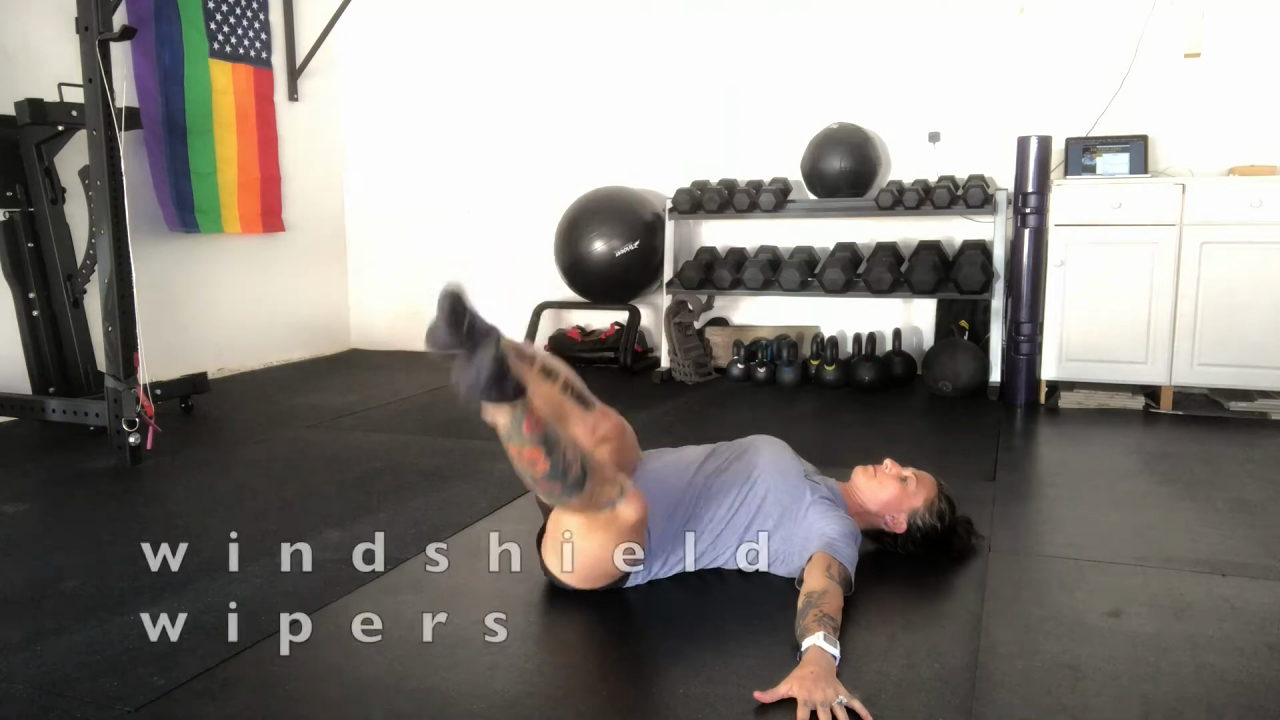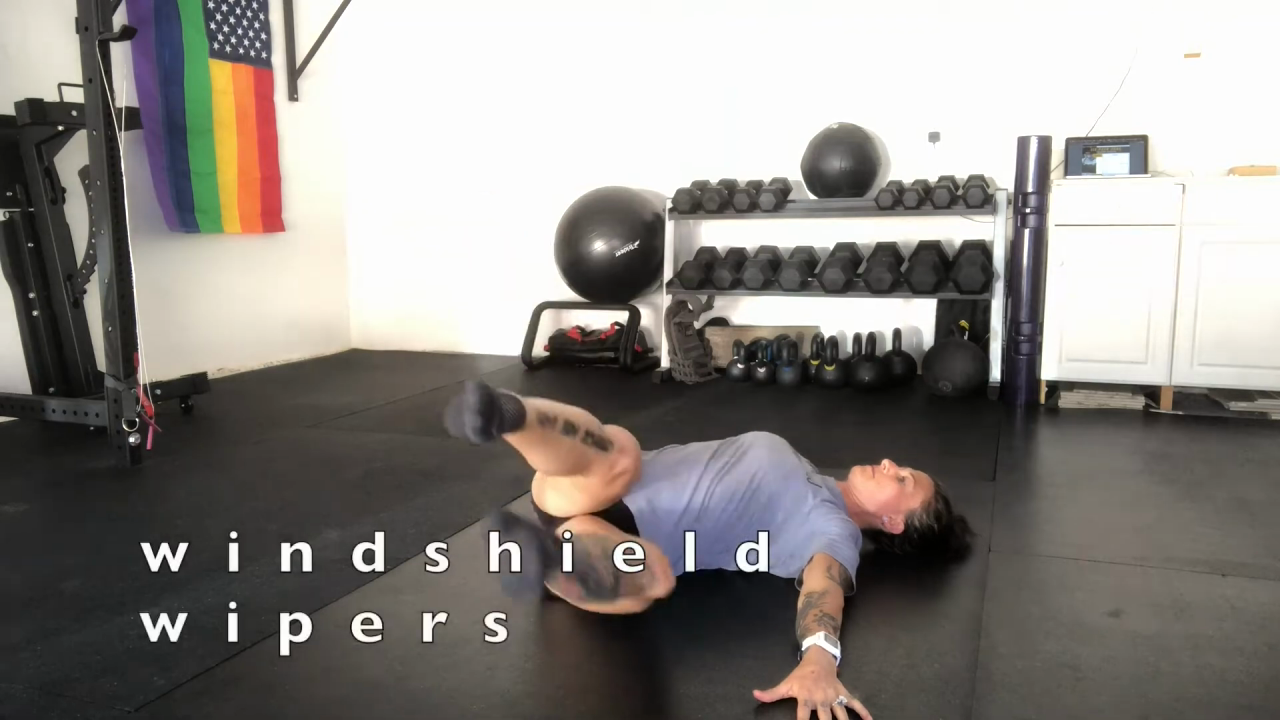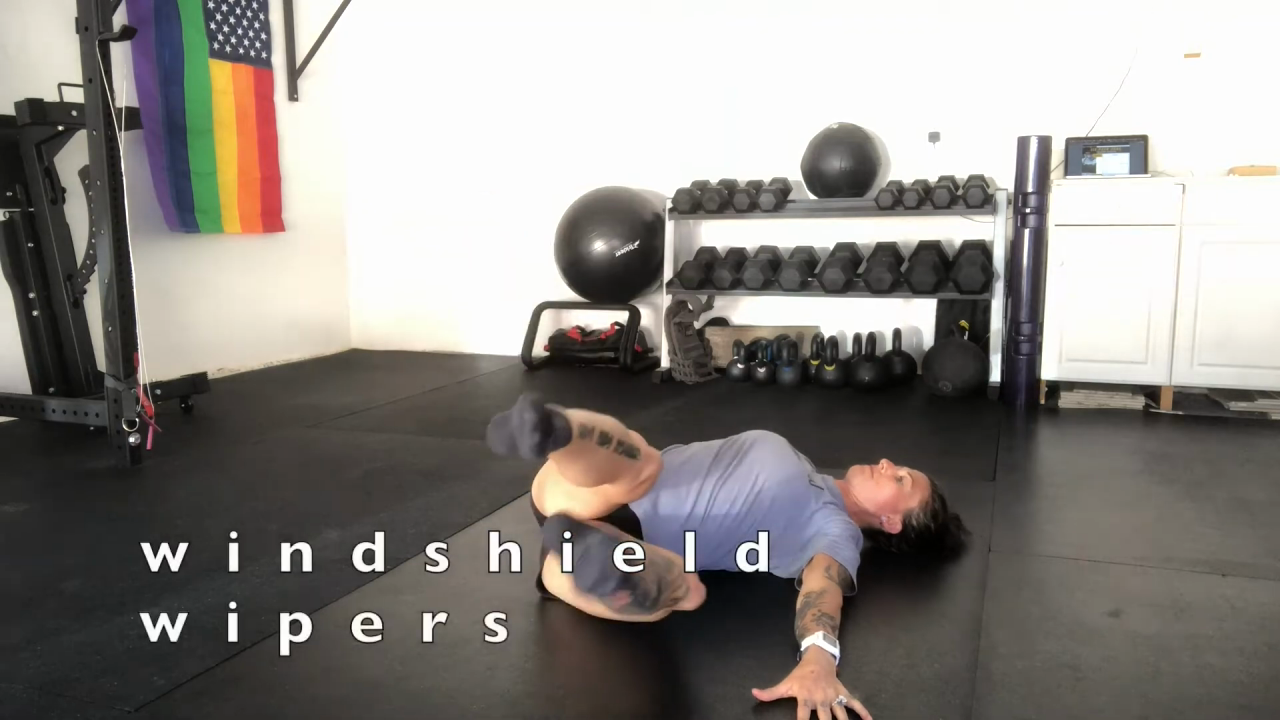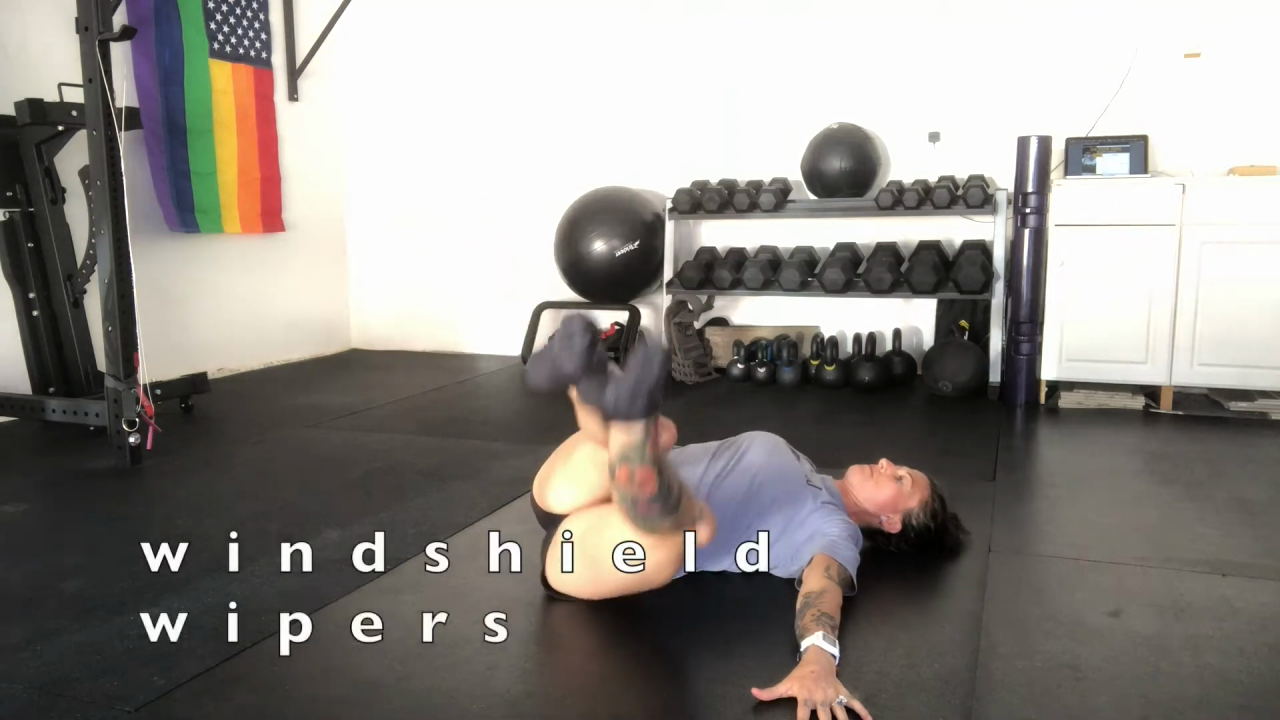
dt=0.3s
person 1, frame 1
left shoulder: (835, 532)
right shoulder: (807, 478)
left elbow: (821, 596)
left wrist: (818, 658)
left knee: (626, 508)
right knee: (601, 428)
left ankle: (500, 397)
right ankle: (481, 345)
person 1, frame 2
left shoulder: (836, 531)
right shoulder: (803, 475)
left elbow: (822, 592)
left wrist: (818, 660)
left hip: (619, 529)
right hip: (605, 494)
left knee: (648, 571)
right knee: (617, 456)
left ankle: (543, 556)
right ankle: (504, 414)
person 1, frame 3
left shoulder: (836, 534)
right shoulder: (795, 471)
left elbow: (821, 595)
left wrist: (816, 662)
right hip: (603, 494)
left knee: (678, 586)
right knee: (636, 461)
person 1, frame 4
left shoulder: (835, 530)
right shoulder: (797, 471)
left elbow: (822, 592)
left wrist: (818, 661)
left knee: (690, 525)
right knee: (652, 433)
